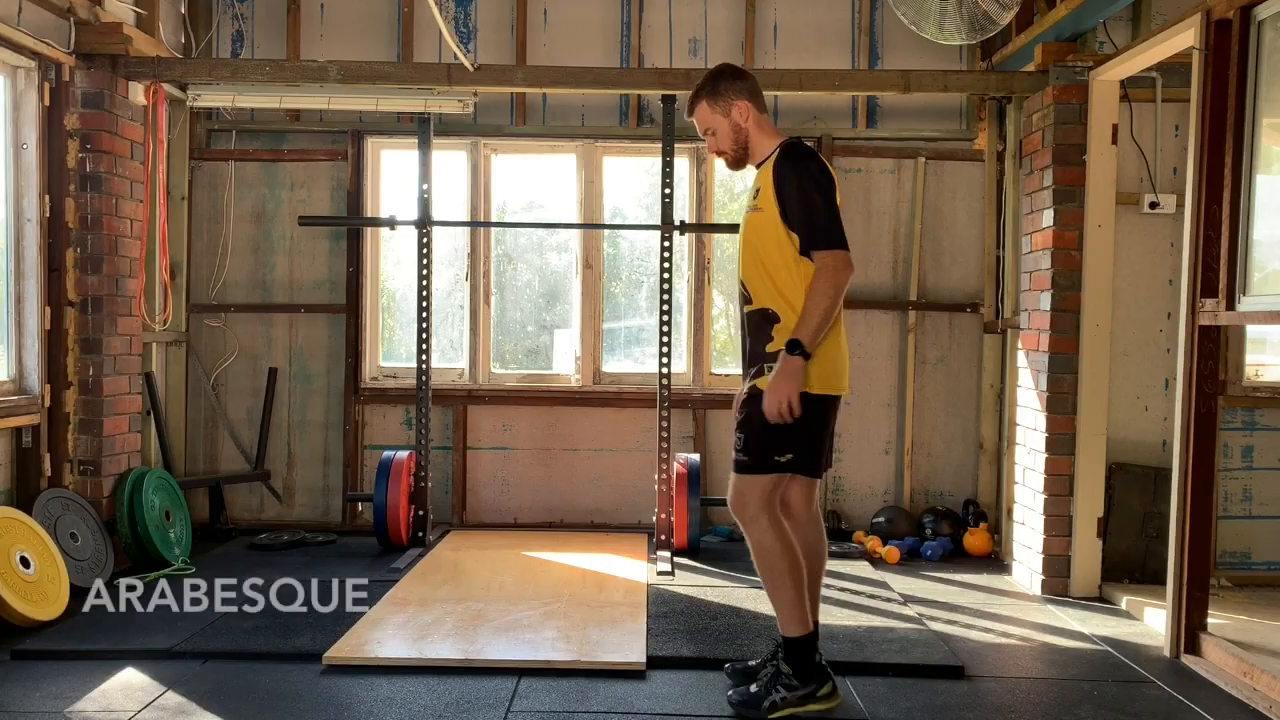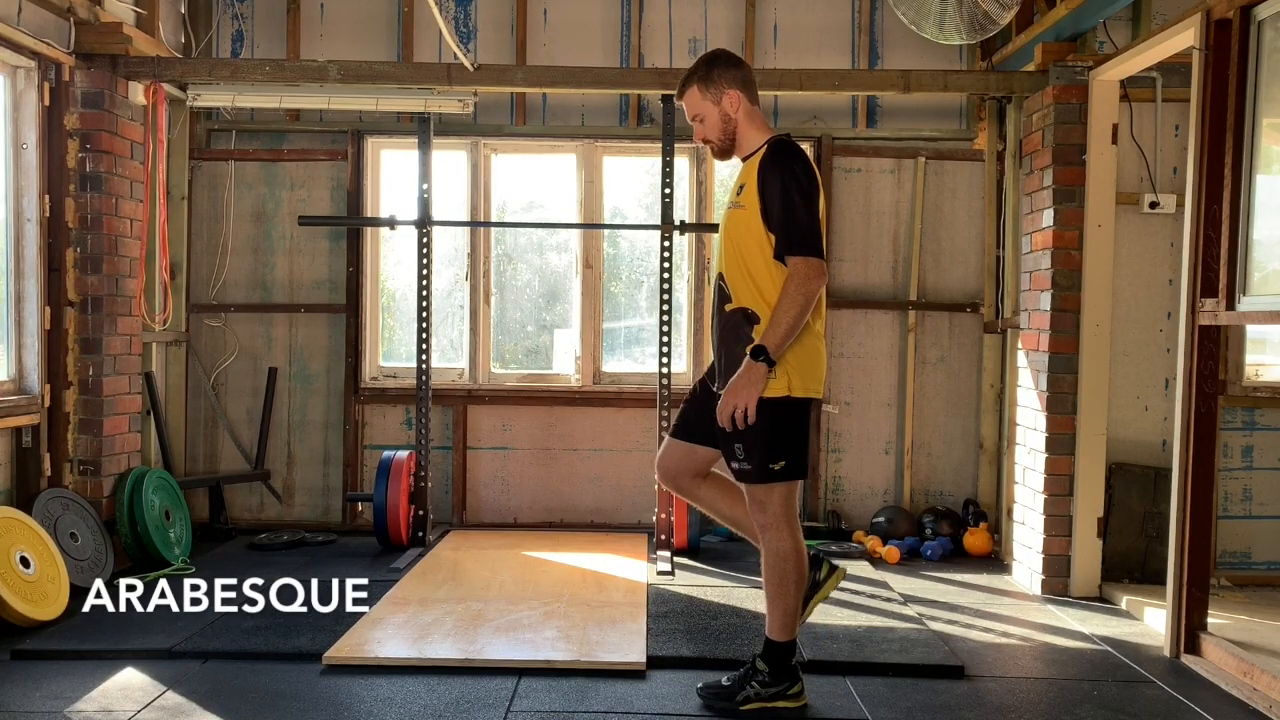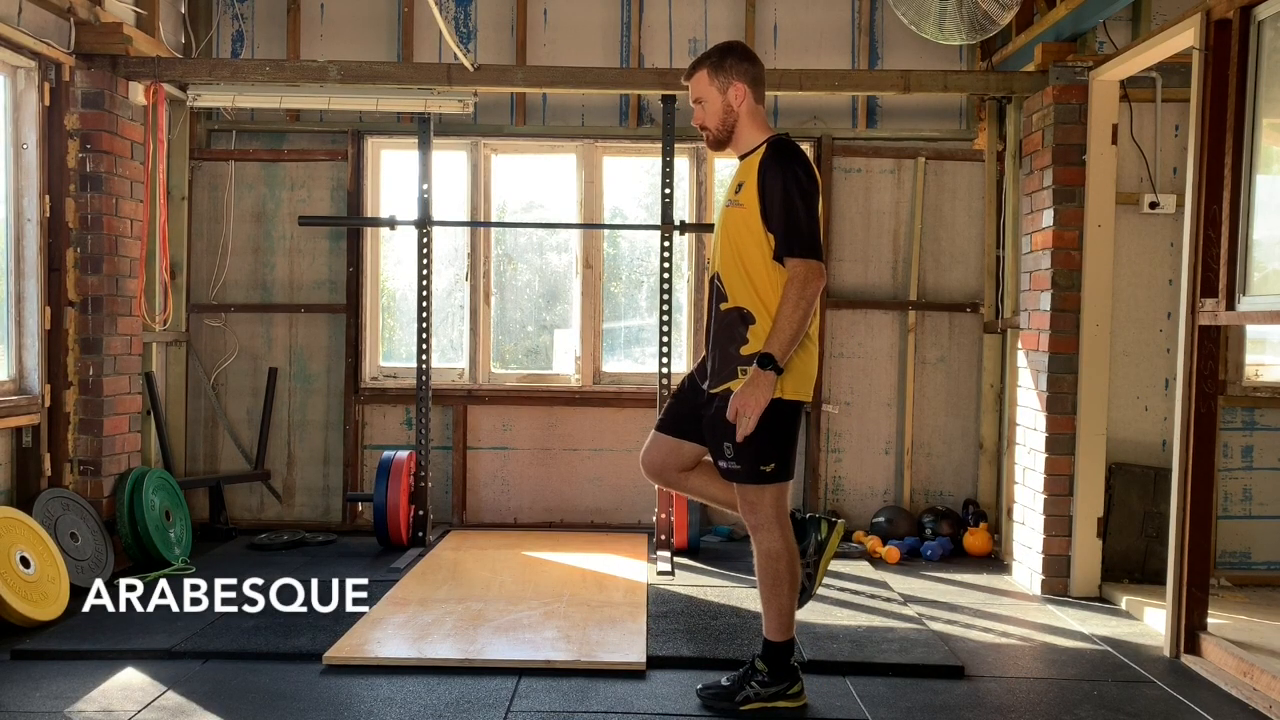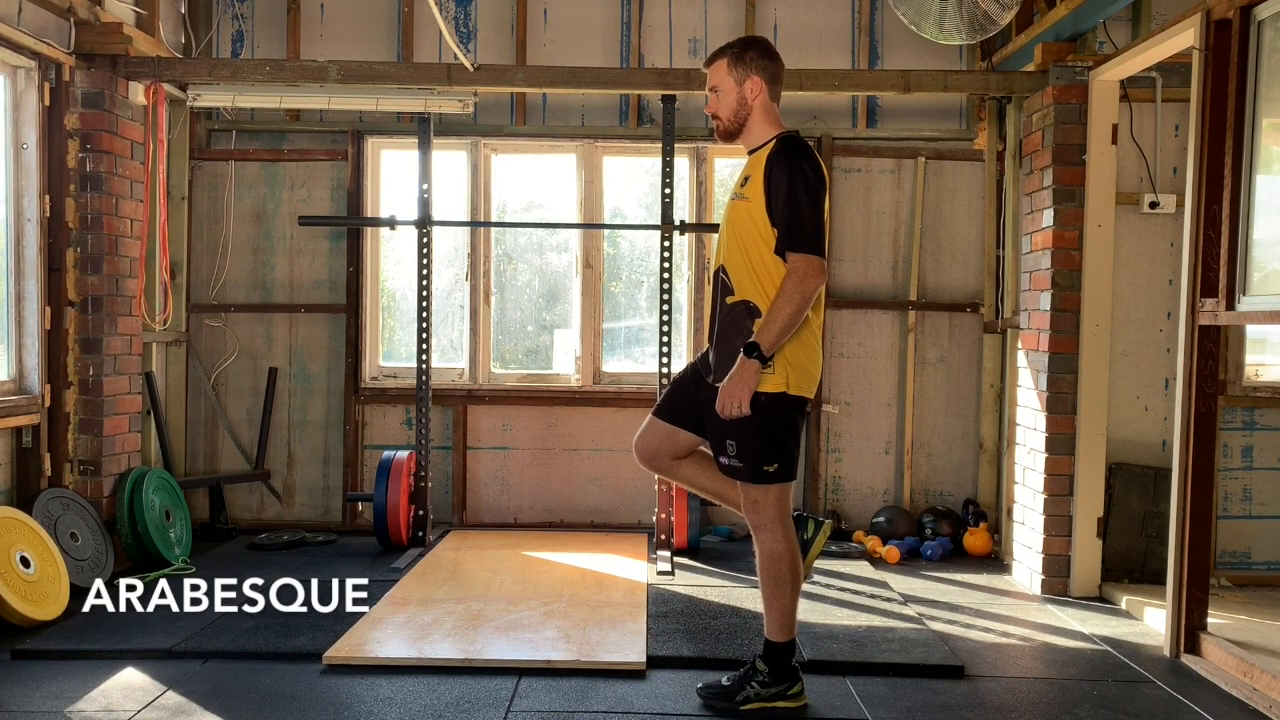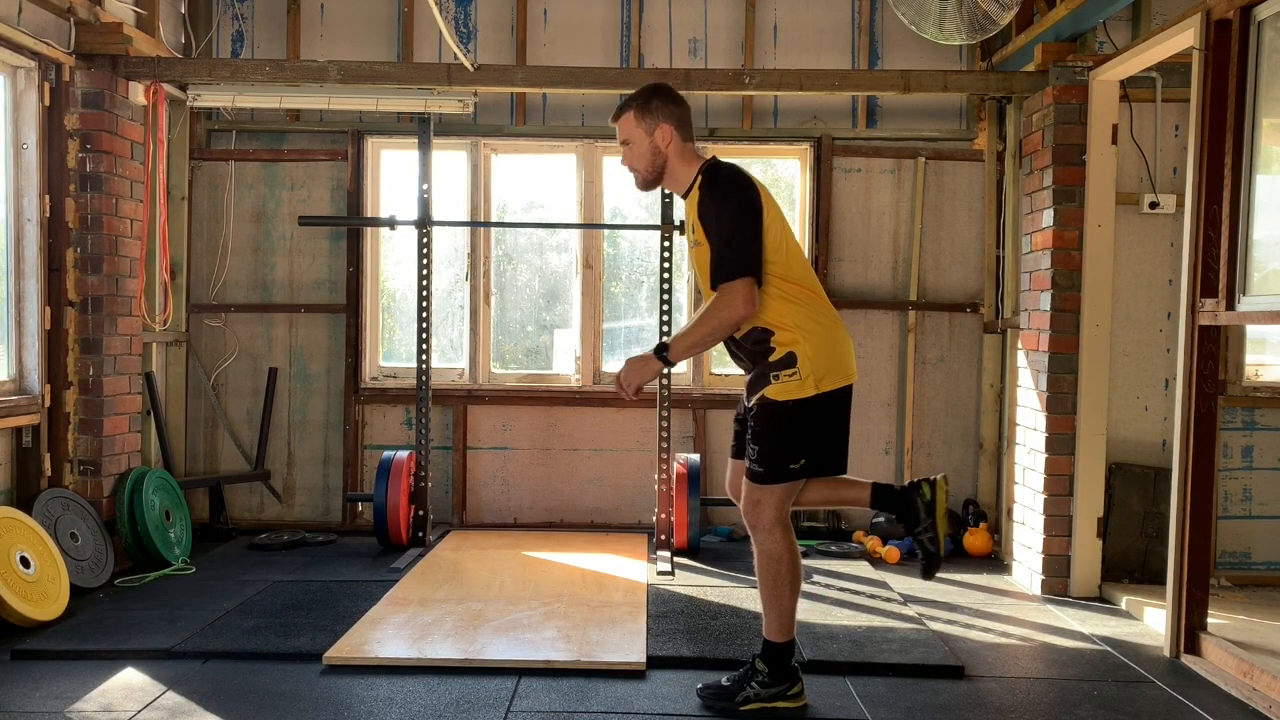
dt=1s
person 1, frame 1
left shoulder: (795, 165)
right shoulder: (774, 175)
left elbow: (835, 267)
left wrist: (793, 359)
right wrist: (756, 379)
left hip: (796, 377)
right hip: (782, 375)
left knee: (751, 504)
right knee: (793, 507)
right ankle: (798, 652)
person 1, frame 2
left shoulder: (781, 163)
right shoulder: (752, 170)
left elbow: (808, 273)
left wrist: (758, 363)
left hip: (771, 376)
right hip: (739, 369)
left knee: (770, 511)
right knee: (675, 467)
left ankle: (778, 671)
right ankle: (800, 574)
person 1, frame 3
left shoulder: (781, 162)
right shoulder: (749, 168)
left elbow: (807, 274)
left wrist: (767, 370)
left hip: (761, 373)
right hip: (725, 365)
left knee: (761, 514)
right knee: (661, 461)
left ankle: (778, 673)
right ankle: (799, 533)
person 1, frame 4
left shoulder: (790, 159)
right shoulder: (758, 163)
left elbow: (807, 272)
left wrist: (753, 360)
left hip: (766, 369)
right hip: (731, 358)
left knee: (763, 514)
right knee: (654, 446)
left ankle: (778, 674)
right ankle: (790, 529)
person 1, frame 5
left shoulder: (722, 189)
right shoulder: (705, 192)
left elbow: (739, 301)
left wrist: (659, 358)
right wrist: (667, 355)
left hip: (800, 366)
right hip: (780, 365)
left knee: (763, 511)
right knee: (749, 492)
left ankle: (777, 674)
right ankle: (905, 501)
